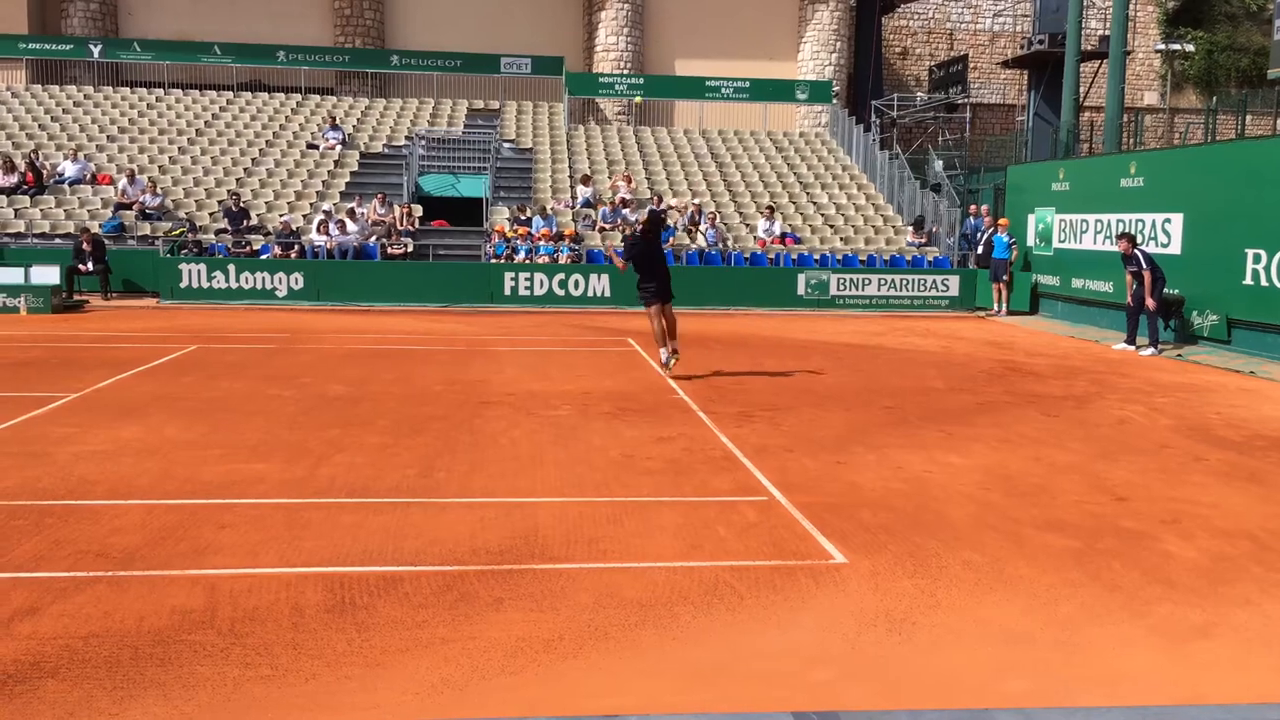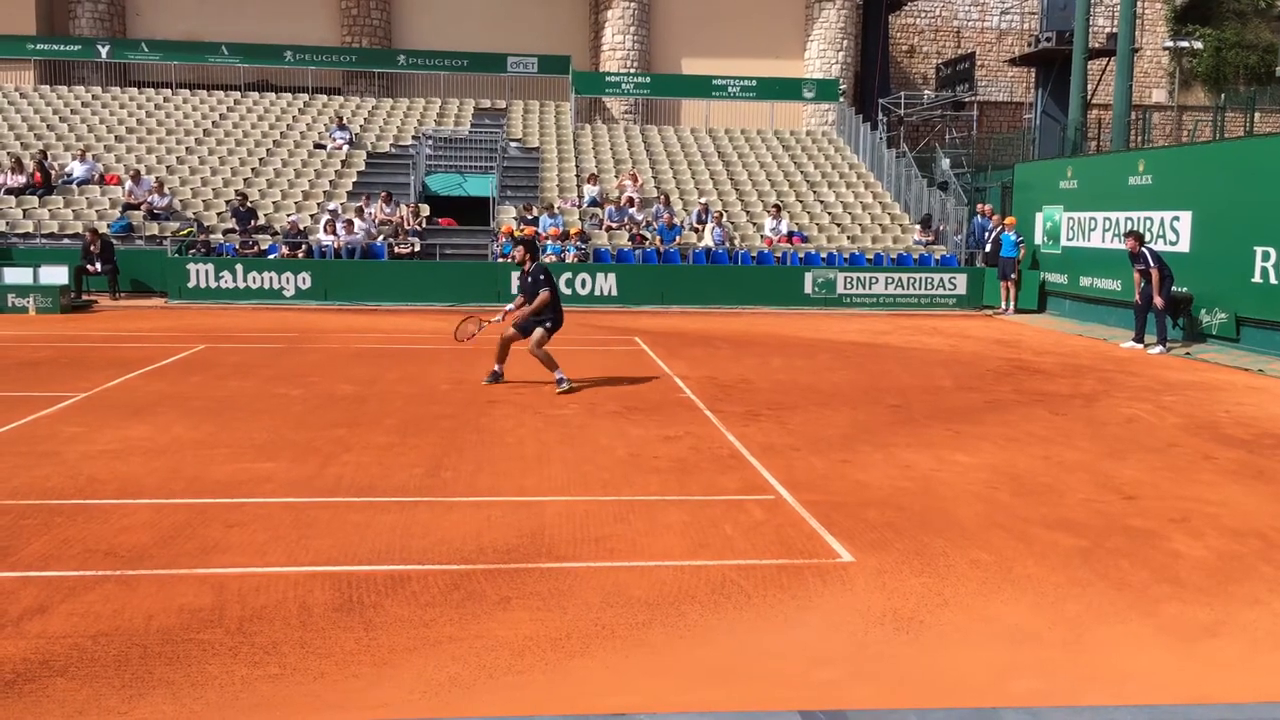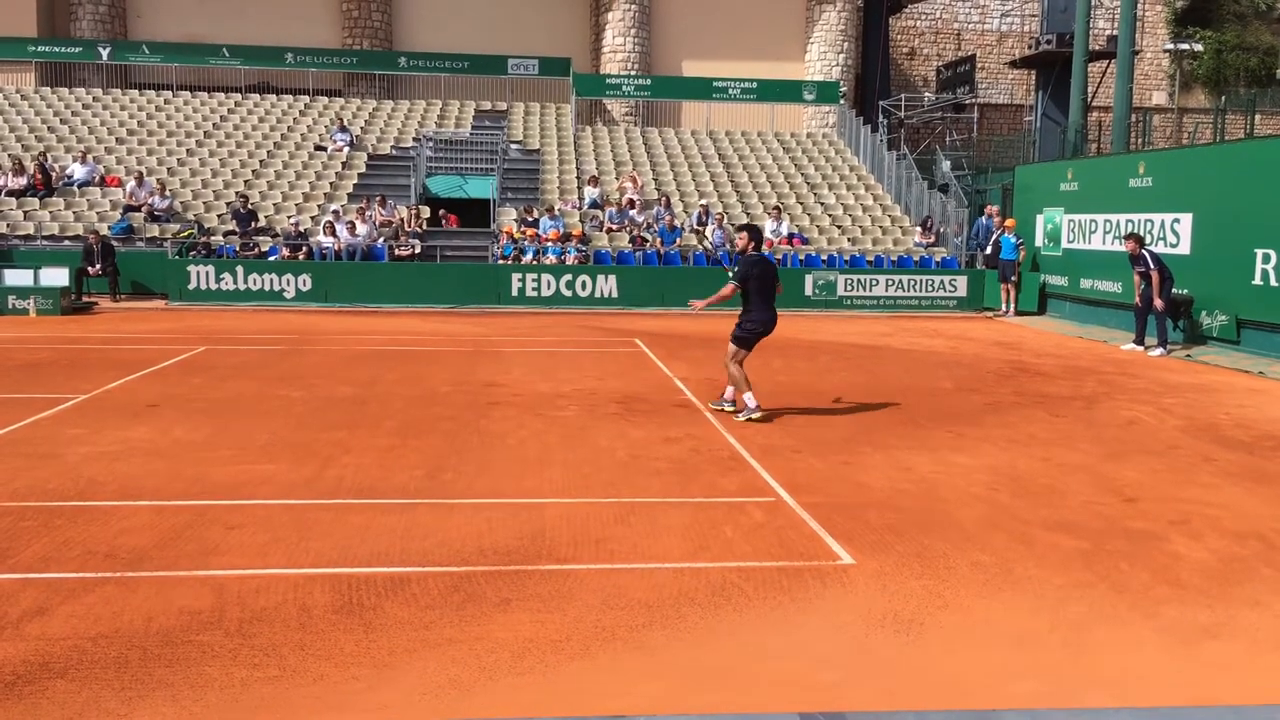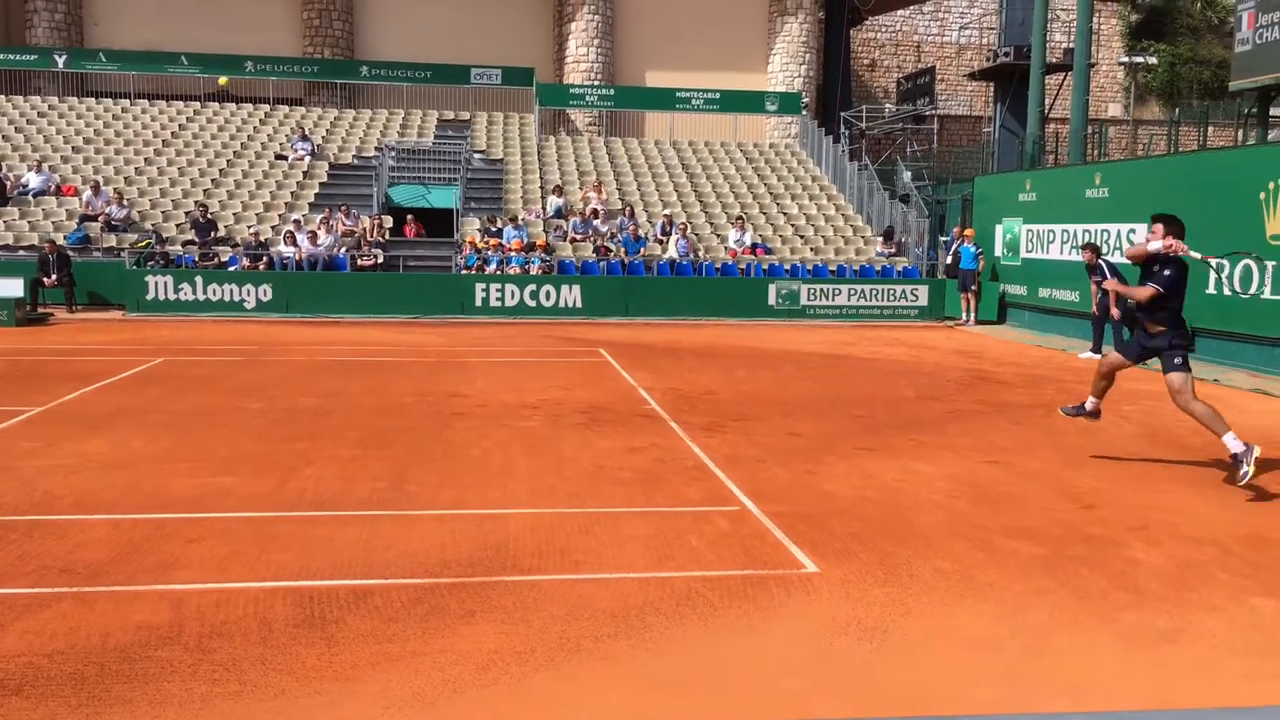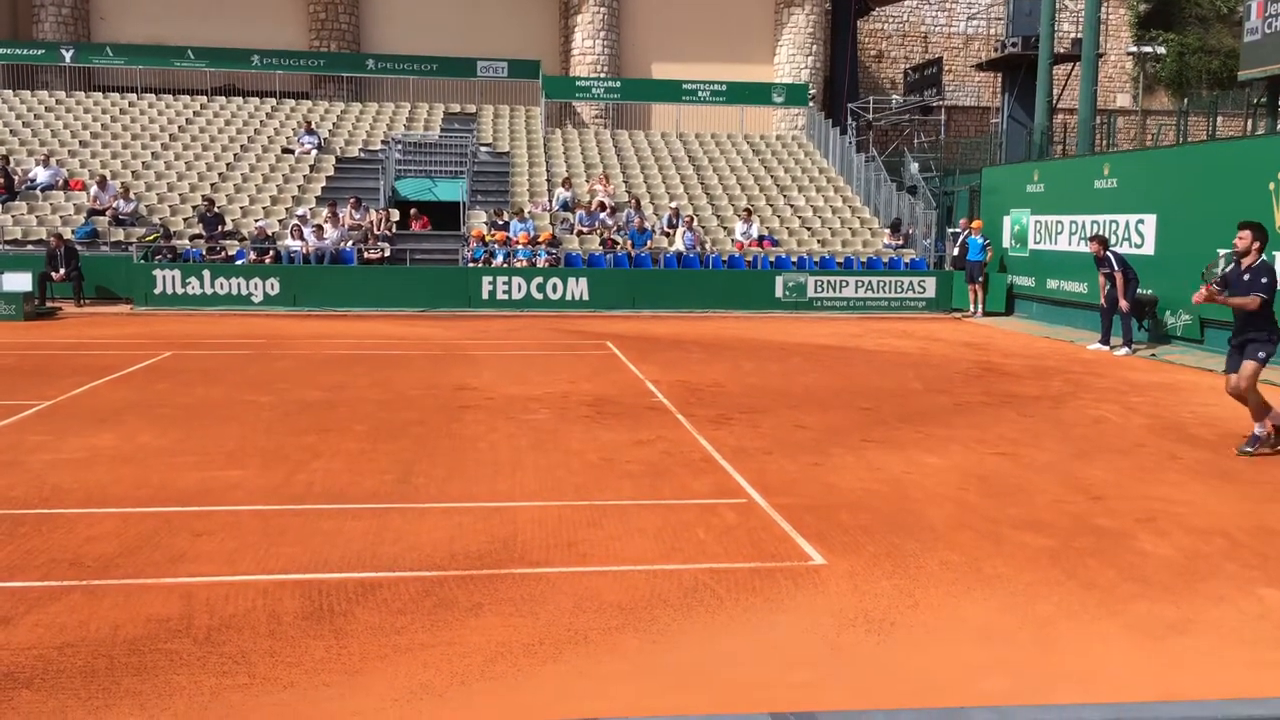
dt=1s
person 1, frame 1
left shoulder: (632, 242)
right shoulder: (655, 230)
left elbow: (622, 266)
right elbow: (661, 212)
left wrist: (612, 253)
right wrist: (657, 203)
left hip: (649, 284)
right hip: (664, 278)
left knee: (655, 318)
right knee: (668, 314)
left ankle: (665, 356)
right ankle: (673, 349)
person 1, frame 2
left shoulder: (540, 271)
right shoulder: (524, 274)
left elbow: (546, 296)
right elbow: (523, 297)
left wrist: (527, 311)
right wrist: (507, 310)
left hip: (550, 317)
right hip: (533, 317)
left knee: (533, 346)
right knee: (505, 338)
left ankle: (562, 378)
right ankle: (498, 372)
person 1, frame 3
left shoulder: (746, 262)
right shoulder: (767, 263)
left elbow: (728, 291)
right elbow: (777, 289)
left wrist: (706, 302)
left hip: (754, 320)
right hip: (767, 319)
left knee: (731, 361)
right knee: (733, 358)
left ankle: (752, 406)
right ankle: (728, 398)
person 1, frame 4
left shoulder: (1174, 266)
right shoulder: (1154, 258)
left elbow: (1143, 296)
right elbow: (1130, 253)
left wrist: (1118, 287)
right wrist: (1160, 246)
left hip: (1170, 338)
right hip: (1146, 334)
left knee: (1185, 400)
right knee: (1105, 366)
left ankle: (1240, 451)
right ankle: (1091, 407)
person 1, frame 5
right shoulder: (1233, 269)
left elbow: (1252, 303)
right elbow: (1213, 291)
left wrist: (1220, 299)
right wrist: (1204, 294)
left hip: (1261, 337)
right hip: (1240, 336)
left knee: (1244, 384)
right knee: (1232, 387)
